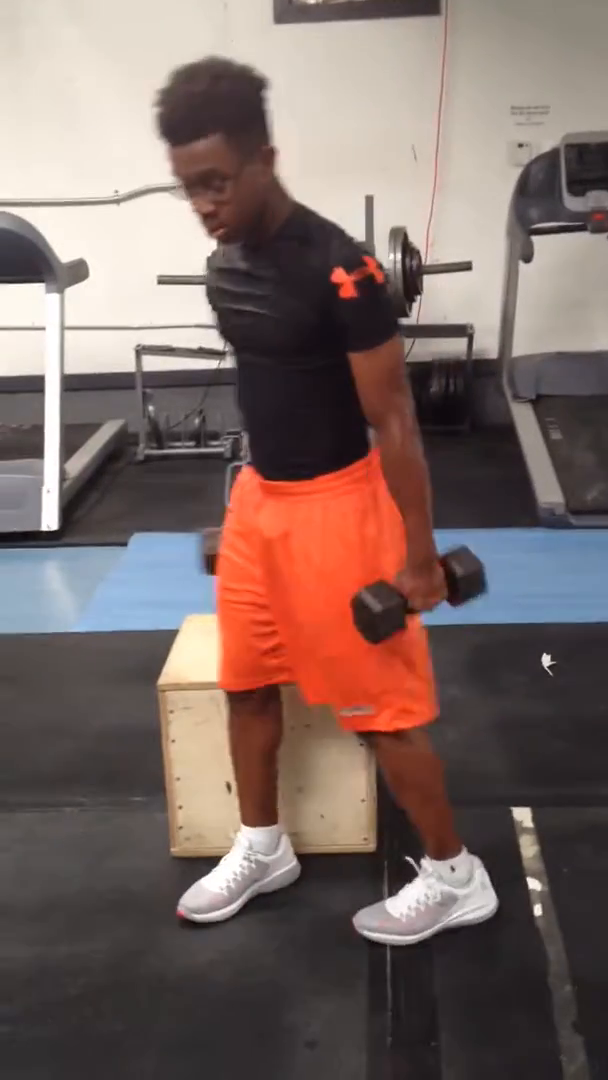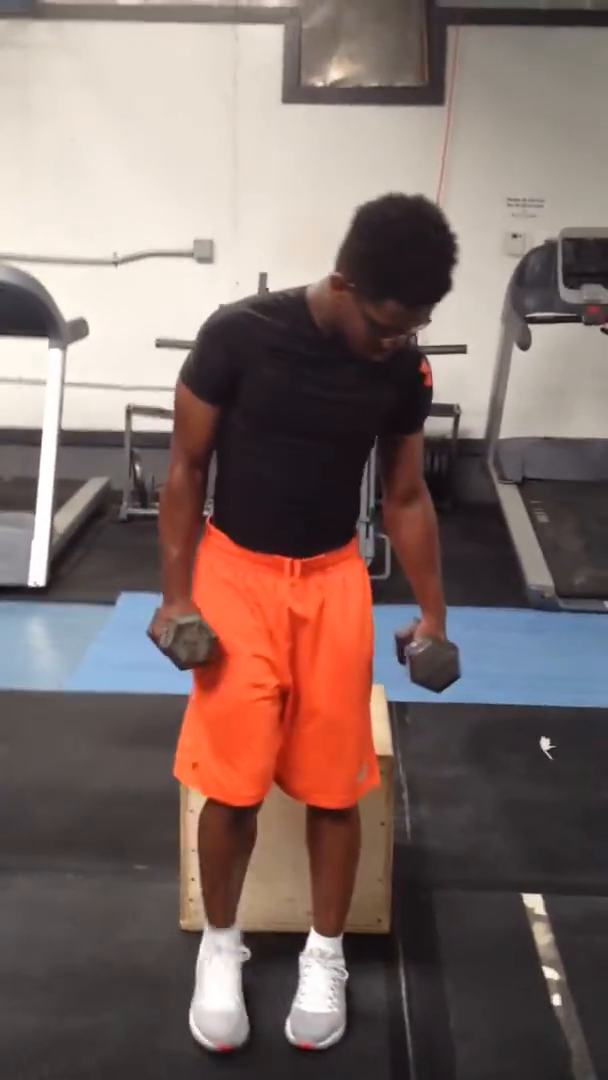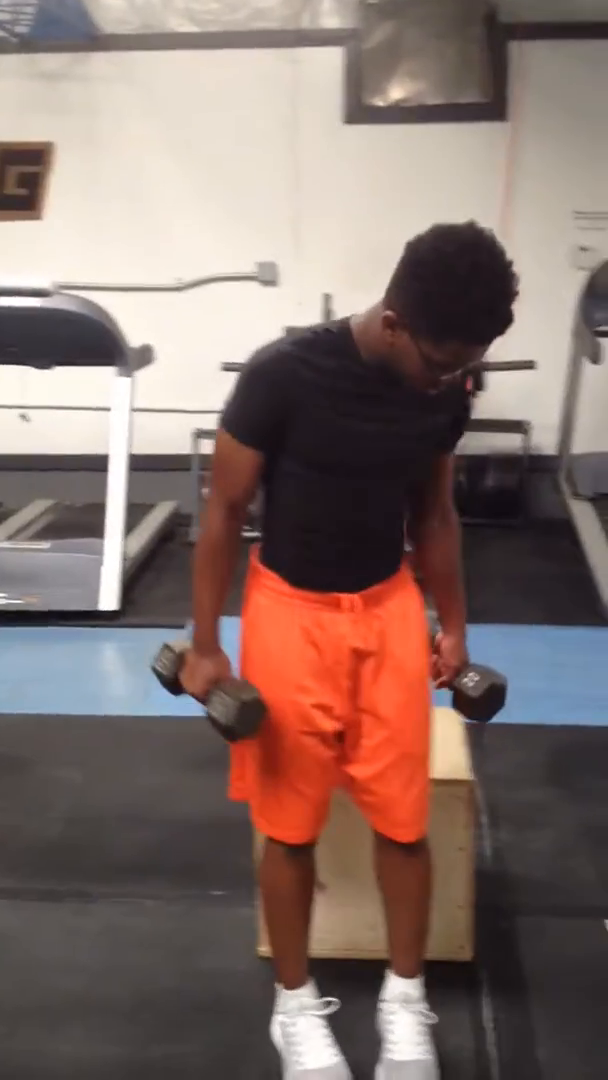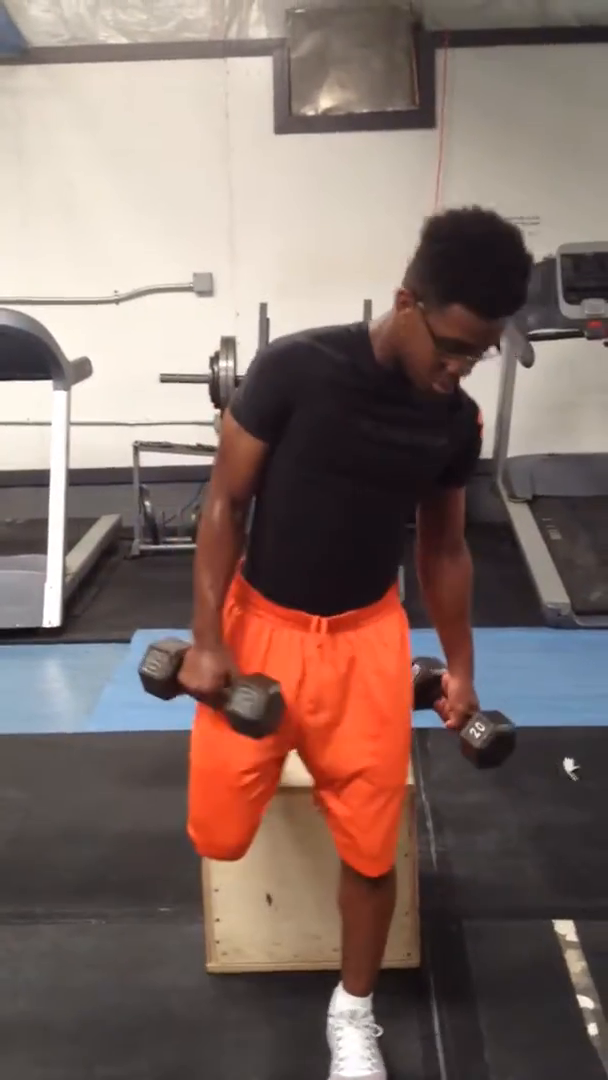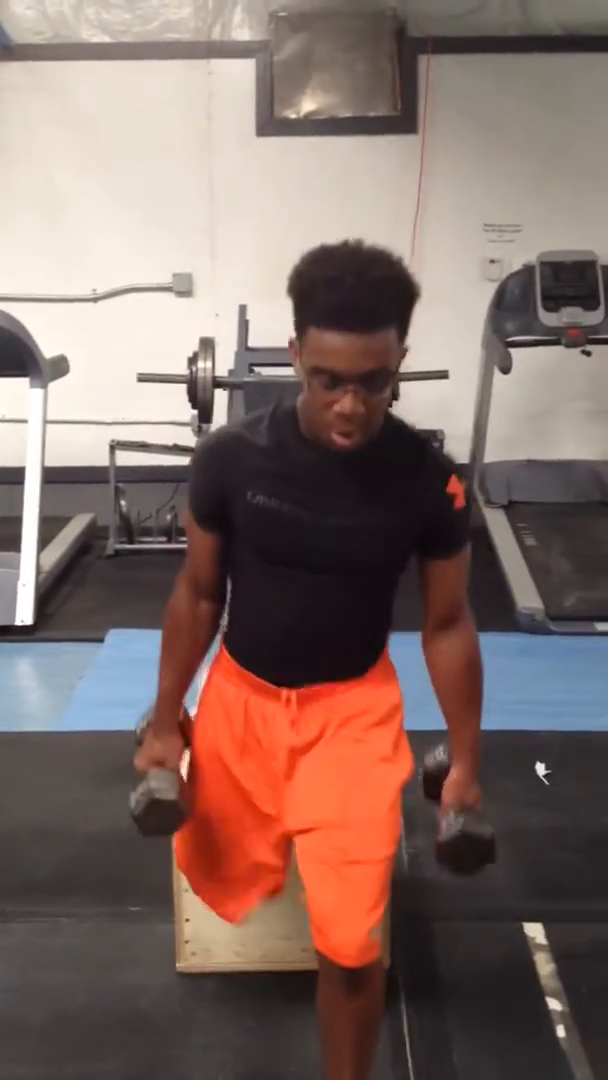
dt=1s
person 1, frame 1
left shoulder: (339, 270)
right shoulder: (226, 268)
left elbow: (393, 422)
left wrist: (418, 554)
left hip: (336, 506)
right hip: (257, 499)
left knee: (379, 705)
right knee: (247, 683)
left ankle: (454, 877)
right ankle: (261, 849)
person 1, frame 2
left shoulder: (403, 372)
right shoulder: (237, 334)
left elbow: (408, 496)
right elbow: (186, 467)
left wrist: (433, 613)
right wrist: (176, 593)
left hip: (335, 582)
right hip: (236, 575)
left knee: (334, 786)
right knee: (232, 785)
left ankle: (323, 956)
right ankle: (220, 945)
person 1, frame 3
left shoulder: (445, 392)
right shoulder: (283, 375)
right elbow: (222, 511)
left wrist: (453, 627)
right wrist: (204, 643)
left hip: (391, 610)
right hip: (291, 614)
left knee: (403, 819)
right knee: (291, 824)
left ankle: (404, 1001)
right ankle: (297, 1005)
person 1, frame 4
left shoulder: (456, 419)
right shoulder: (293, 370)
left elbow: (445, 548)
right elbow: (225, 506)
left wrist: (462, 669)
right wrist: (207, 641)
left hip: (368, 637)
right hip: (261, 624)
left knee: (369, 846)
right knee: (222, 832)
right ankle: (281, 748)
person 1, frame 5
left shoulder: (429, 482)
right shoulder: (229, 459)
left elbow: (447, 624)
right elbow: (197, 596)
left wrist: (466, 764)
right wrist: (165, 725)
left hip: (352, 711)
right hip: (241, 699)
left knee: (348, 942)
right knee: (219, 880)
right ankle: (272, 834)
